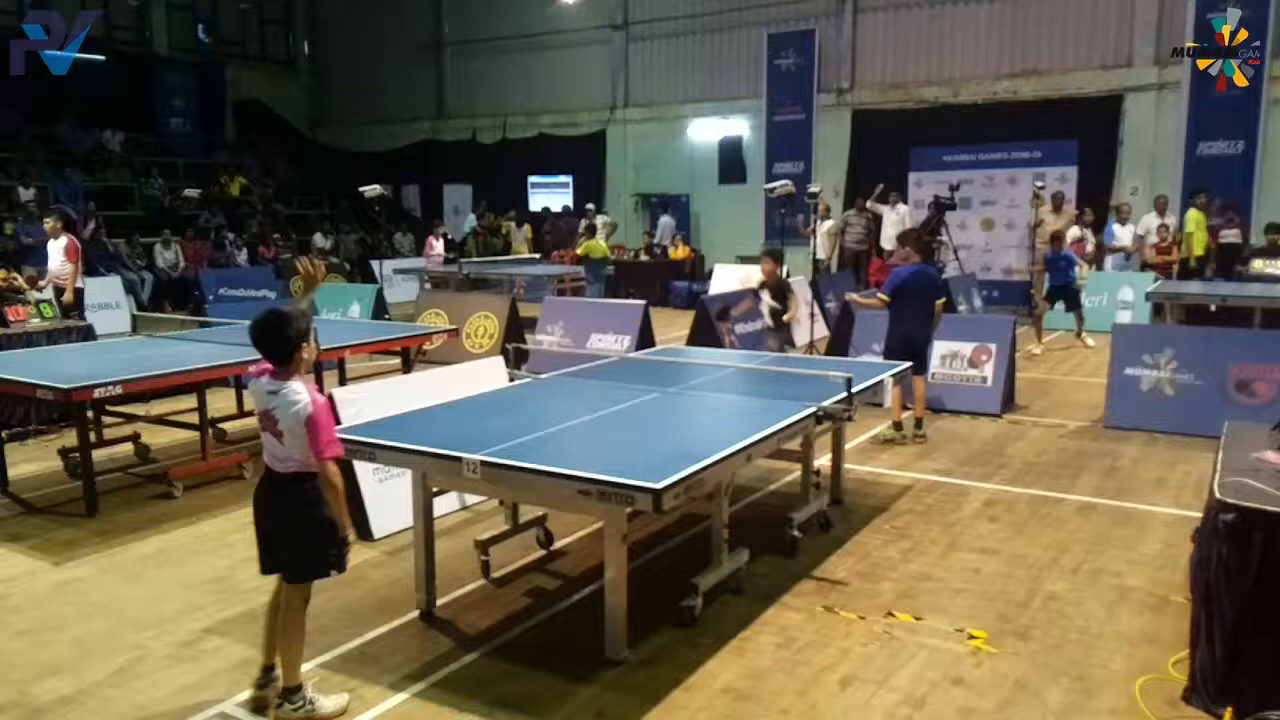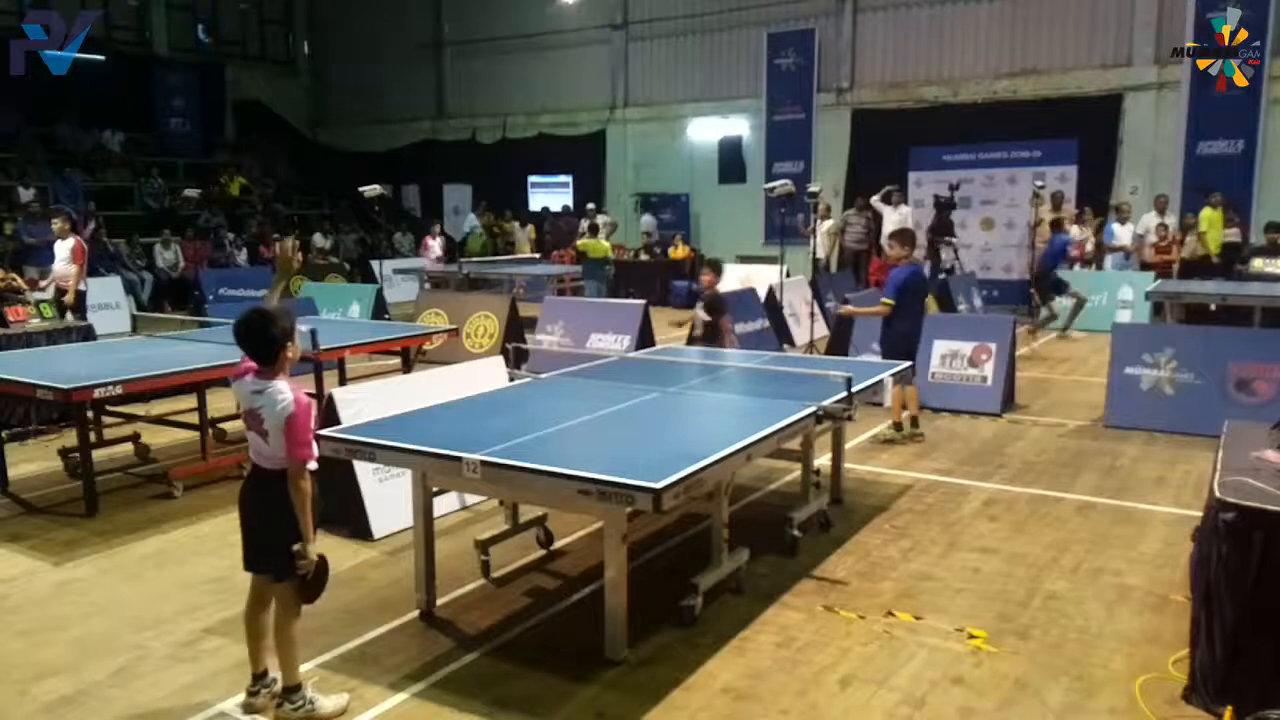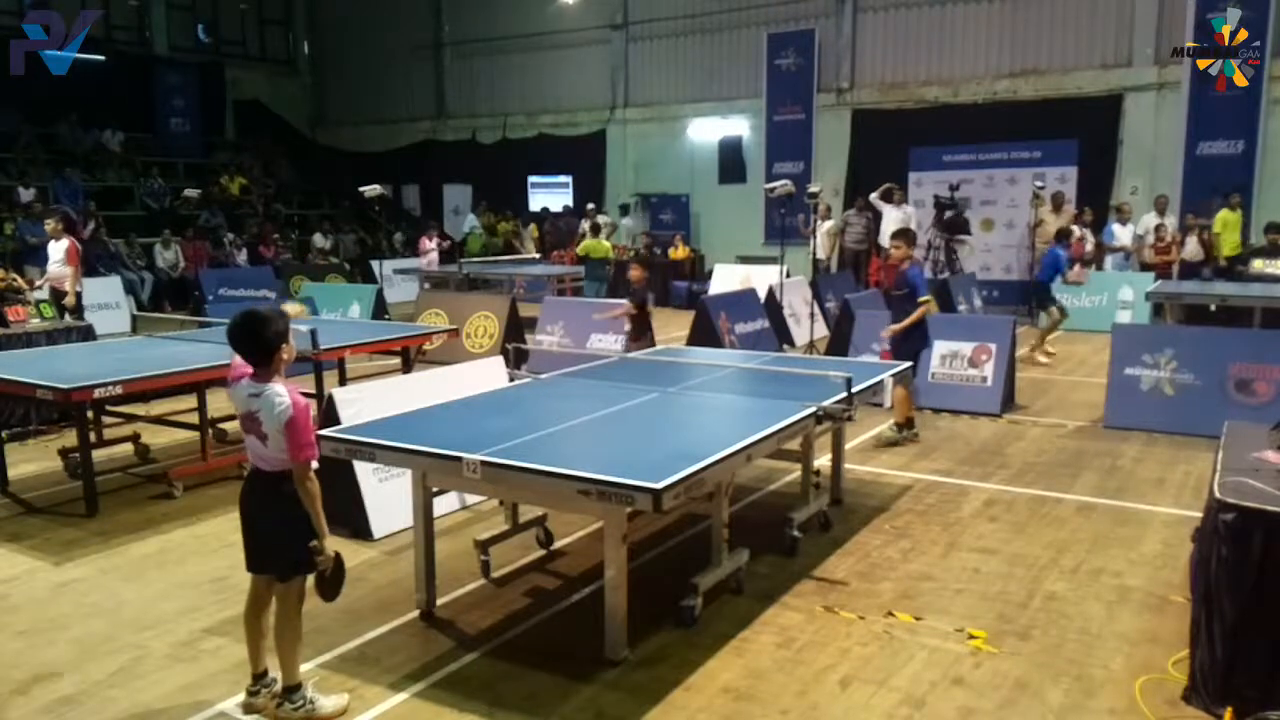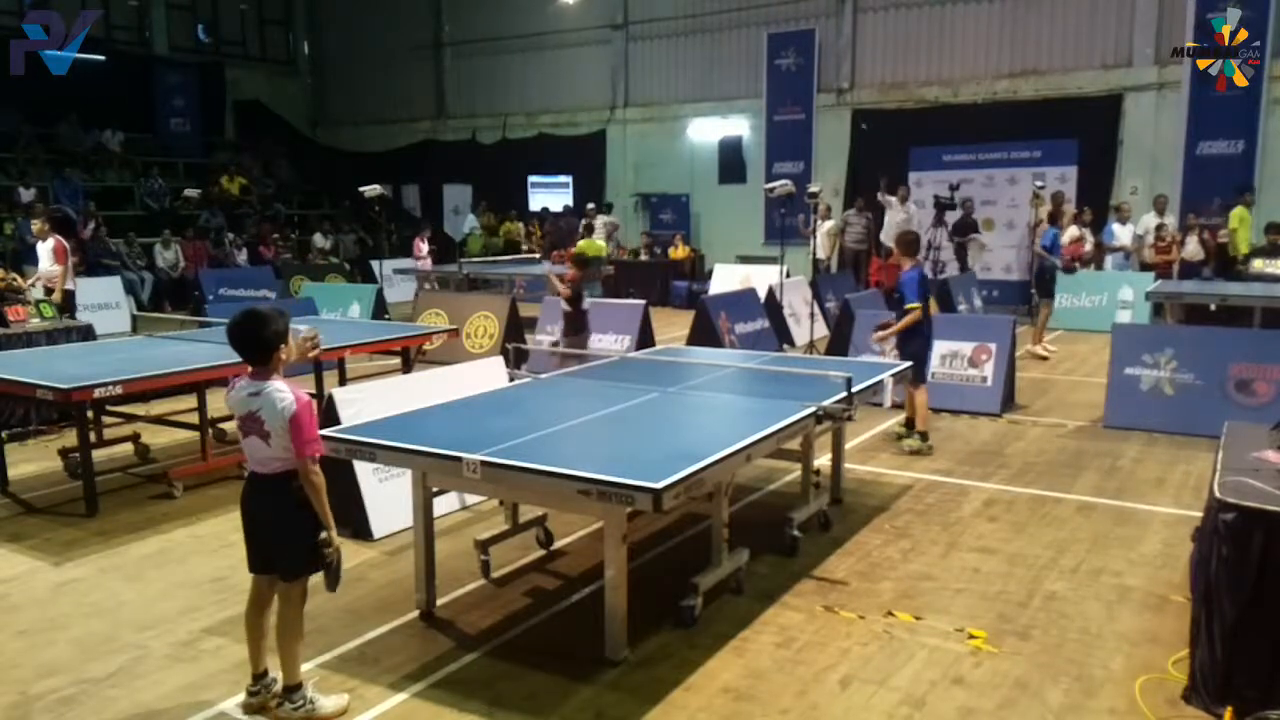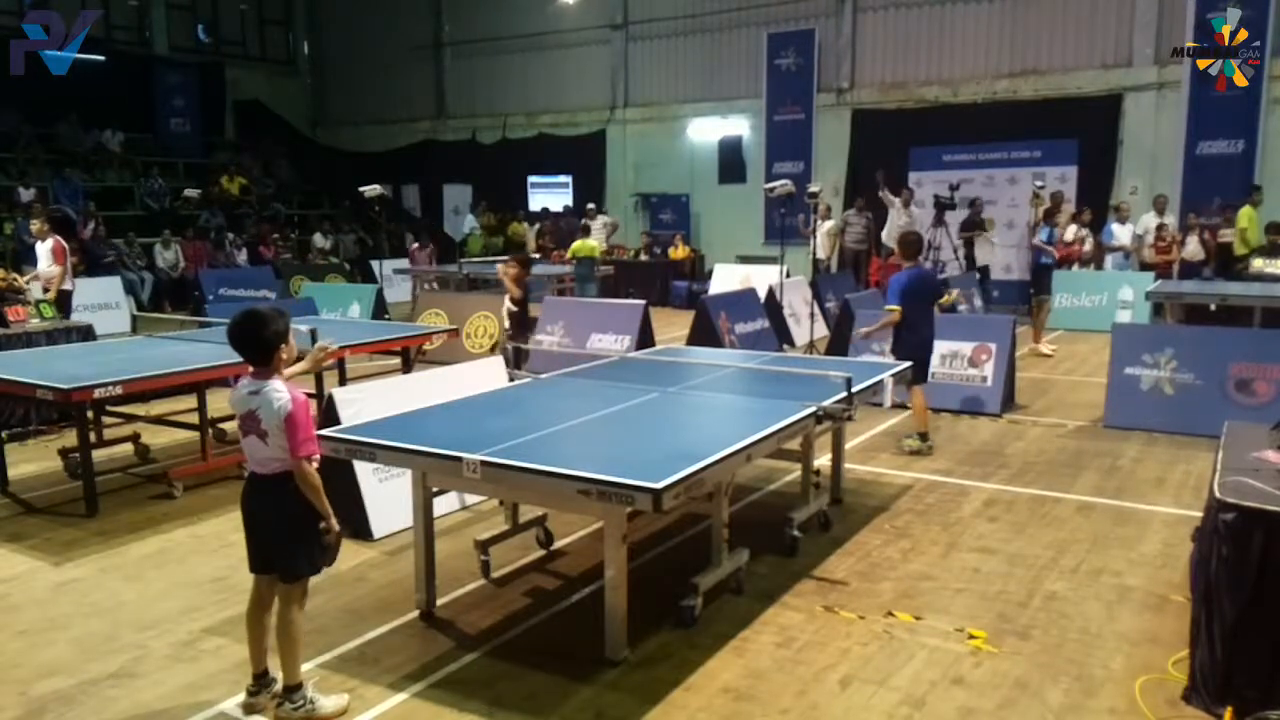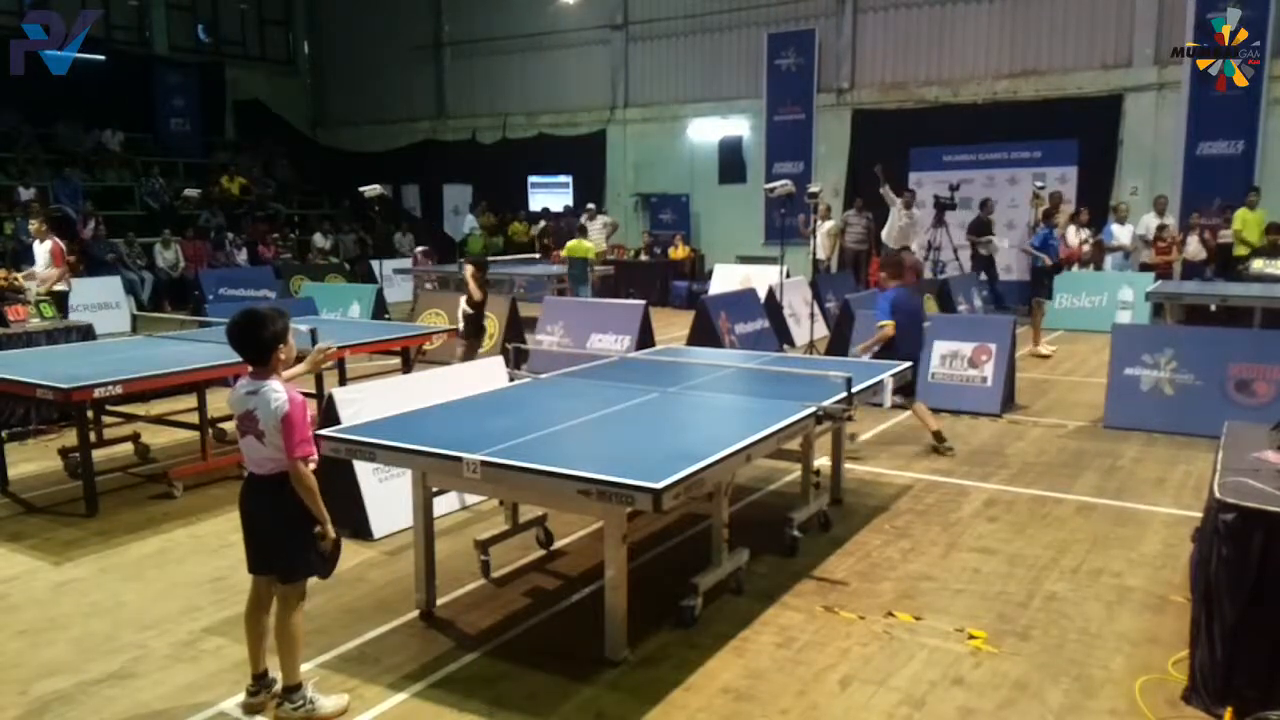
dt=0.4s
person 1, frame 1
left shoulder: (258, 379)
right shoulder: (312, 405)
left elbow: (282, 331)
right elbow: (328, 473)
left wrist: (305, 291)
right wrist: (345, 524)
left hip: (270, 490)
right hip: (302, 497)
left knee: (283, 589)
right knee: (297, 600)
left ankle: (267, 682)
person 1, frame 2
left shoulder: (245, 377)
right shoulder: (294, 403)
left elbow: (256, 341)
right elbow: (299, 478)
right wrist: (308, 537)
left hip: (255, 489)
right hip: (281, 497)
left knee: (261, 591)
right knee: (288, 601)
left ankle: (258, 685)
person 1, frame 3
left shoulder: (238, 385)
right shoulder: (292, 405)
left elbow: (241, 358)
right elbow: (303, 475)
left wrist: (277, 318)
right wrist: (323, 533)
left hip: (255, 491)
right hip: (285, 498)
left knee: (260, 591)
right knee: (289, 599)
left ankle: (260, 684)
person 1, frame 4
left shoulder: (237, 391)
right shoulder: (296, 402)
right elbow: (309, 471)
left wrist: (292, 358)
right wrist: (329, 524)
left hip: (255, 492)
right hip: (289, 498)
left knee: (262, 590)
right knee: (292, 599)
left ankle: (259, 684)
person 1, frame 5
left shoulder: (241, 390)
right shoulder: (293, 402)
right elbow: (304, 471)
left wrist: (306, 365)
right wrist: (329, 516)
left hip: (256, 492)
right hip: (288, 499)
left knee: (263, 591)
right knee: (292, 600)
left ankle: (260, 685)
person 1, frame 6
left shoulder: (240, 390)
right shoulder: (291, 403)
right elbow: (299, 472)
left wrist: (307, 366)
right wrist: (325, 520)
left hip: (254, 493)
right hip: (285, 500)
left knee: (261, 592)
right knee: (290, 600)
left ankle: (259, 685)
person 2, frame 1
left shoulder: (899, 273)
right shoulder: (933, 274)
left elbow: (880, 302)
right elbow: (938, 309)
left wrist: (857, 299)
right wrist: (930, 331)
left hip: (899, 336)
right hip: (921, 335)
right knee: (919, 378)
left ankle: (897, 429)
right ankle: (919, 428)
person 2, frame 2
left shoulder: (897, 274)
right shoulder: (919, 272)
left elbow: (885, 309)
right elbow: (924, 306)
left wrist: (855, 311)
left hip: (896, 336)
right hip: (911, 334)
left knee: (895, 380)
right knee: (908, 379)
left ankle: (897, 429)
right ankle: (914, 426)
person 2, frame 3
left shoulder: (913, 274)
right shoulder: (898, 272)
left elbow: (926, 306)
left wrist: (900, 327)
right wrist: (895, 329)
left hip: (911, 336)
right hip: (903, 336)
left knee: (897, 380)
right knee: (903, 380)
left ankle: (898, 428)
right ankle: (909, 426)
person 2, frame 4
left shoulder: (908, 278)
right shoulder: (919, 273)
left elbow: (916, 313)
left wrist: (888, 333)
right wrist: (894, 323)
left hip: (913, 340)
right hip: (919, 338)
left knee: (917, 385)
right knee: (911, 382)
left ankle: (922, 438)
right ankle: (909, 425)
person 2, frame 5
left shoulder: (897, 280)
right shoulder: (929, 276)
left elbow: (894, 316)
right elbow: (943, 302)
left wrist: (870, 330)
left hip: (906, 343)
right hip: (925, 341)
left knee: (914, 387)
right knee: (917, 384)
left ankle: (922, 438)
right ankle: (922, 429)
person 2, frame 6
left shoulder: (885, 297)
right shoulder: (914, 297)
left elbow: (888, 331)
right elbow: (921, 328)
left wrist: (865, 347)
left hip: (891, 356)
right hip: (911, 357)
right knee: (910, 399)
right ankle: (941, 440)
